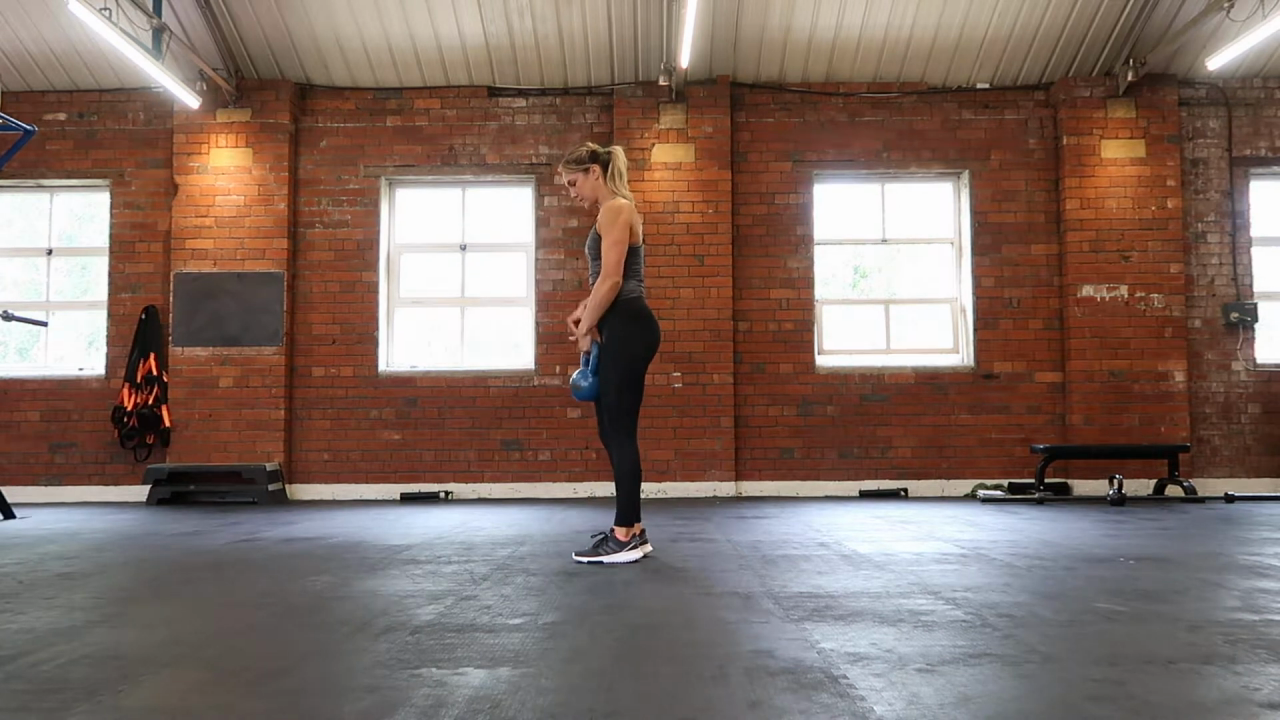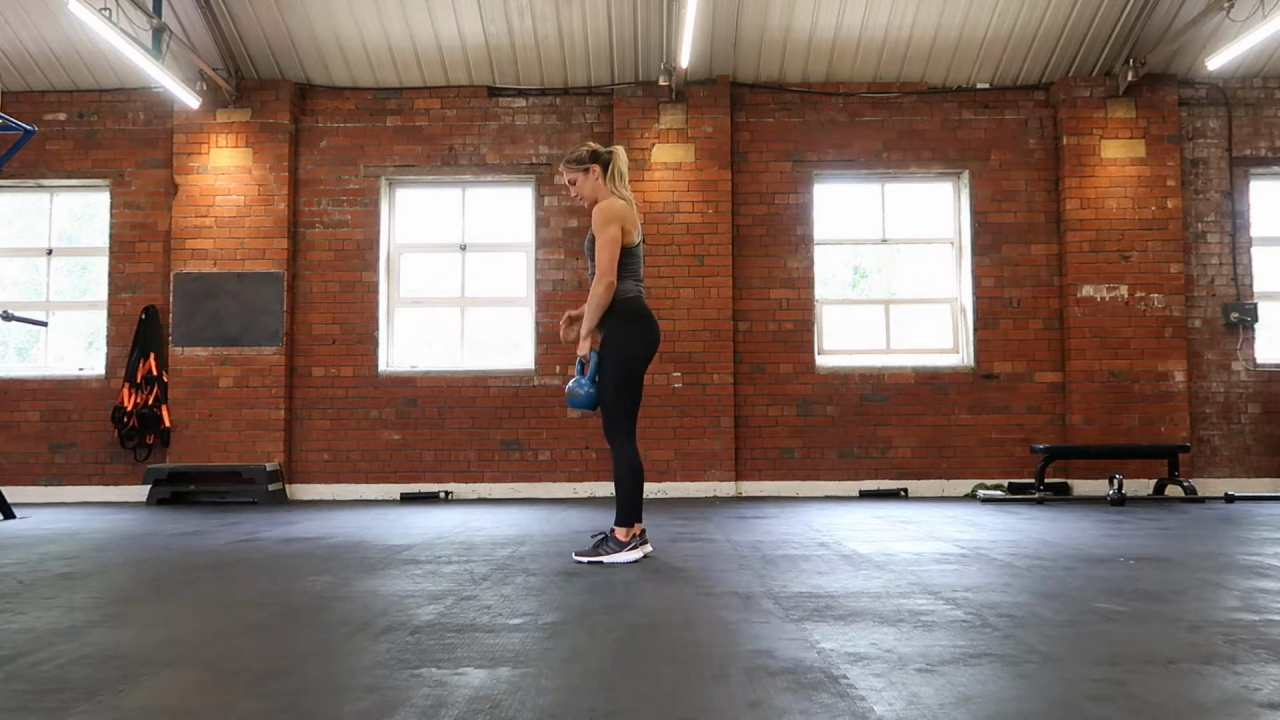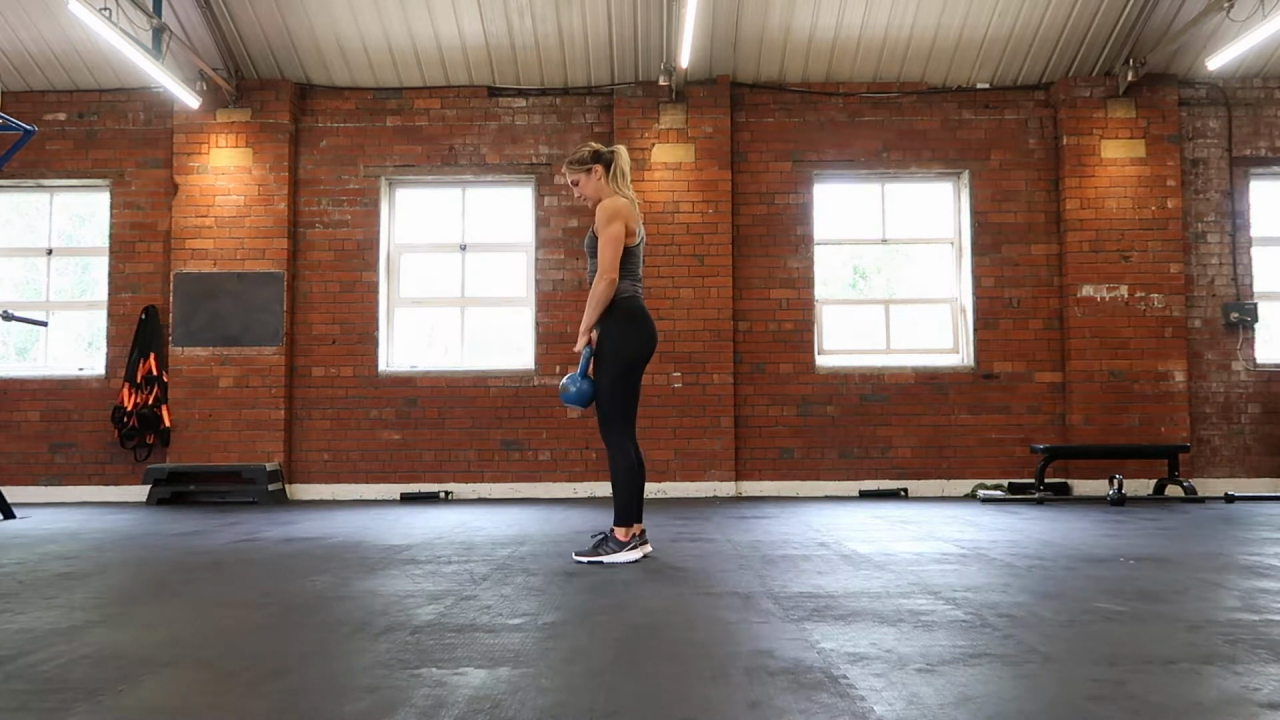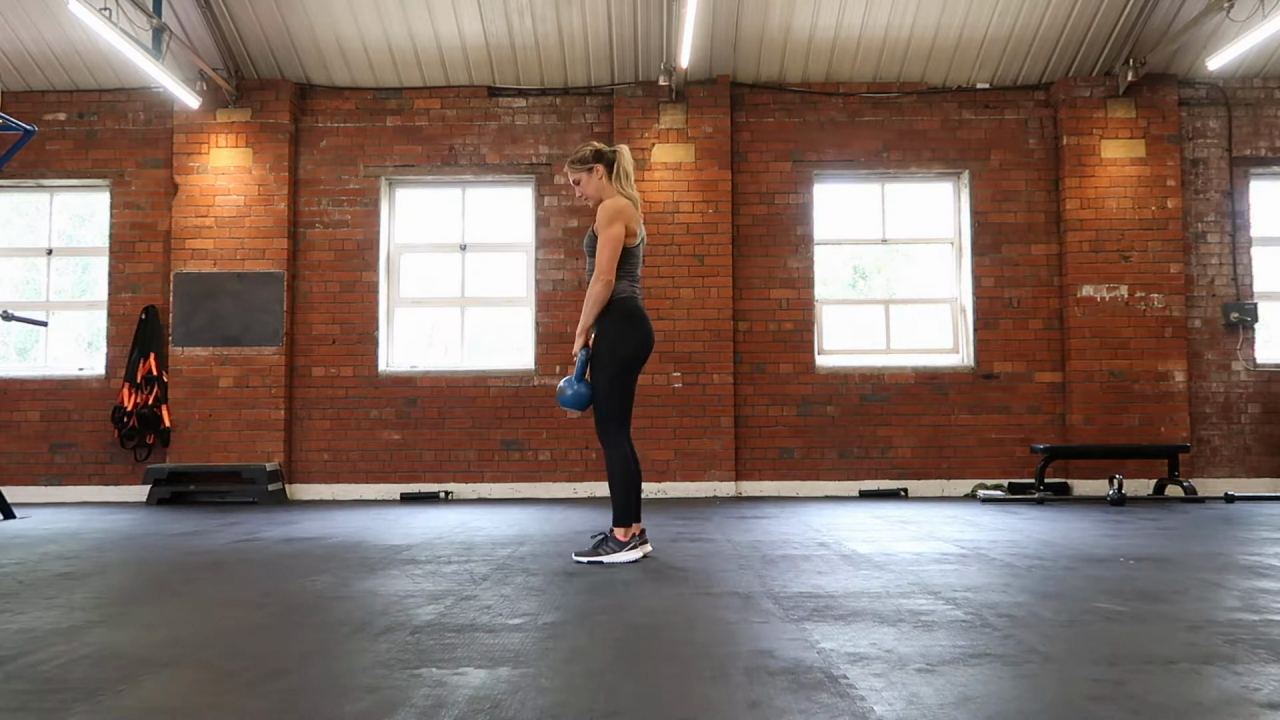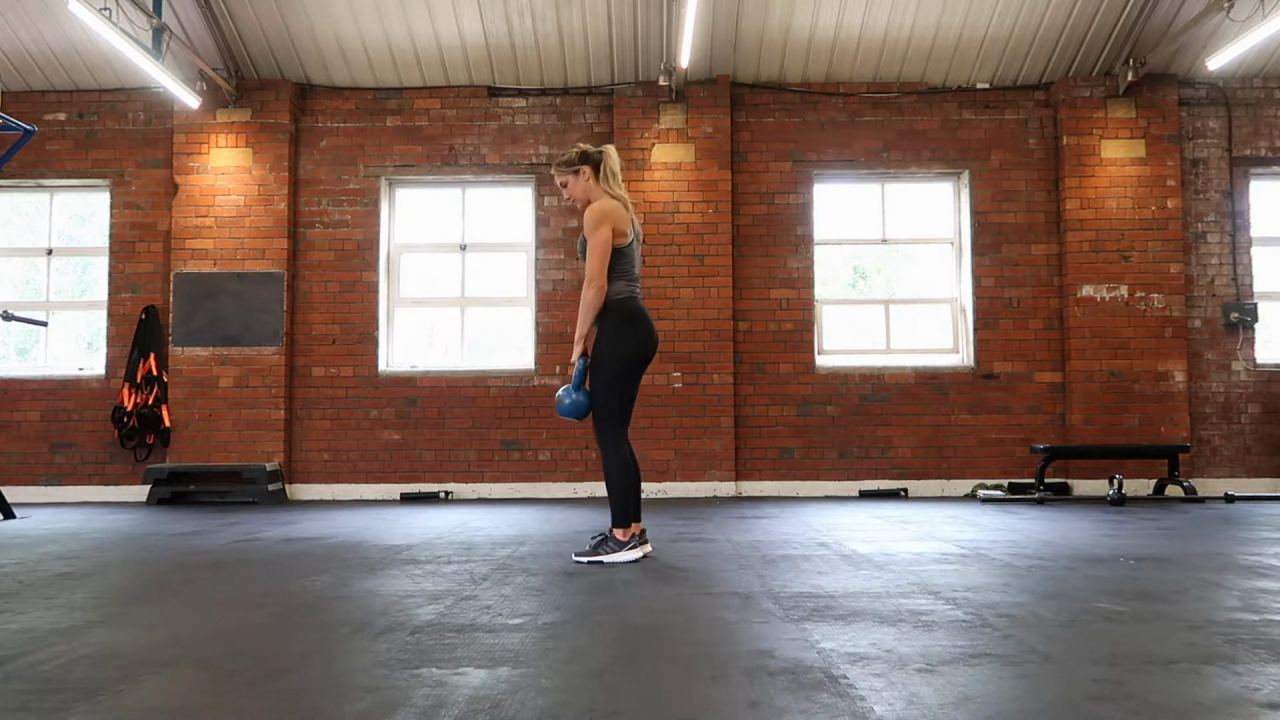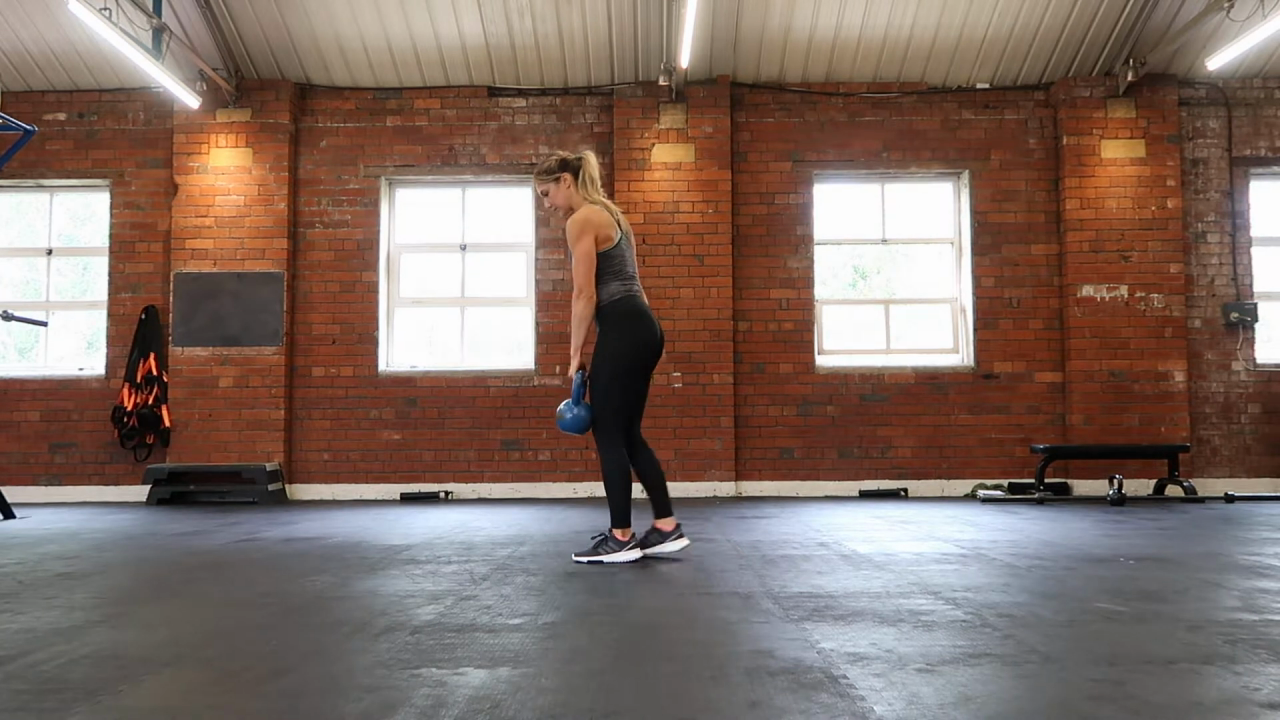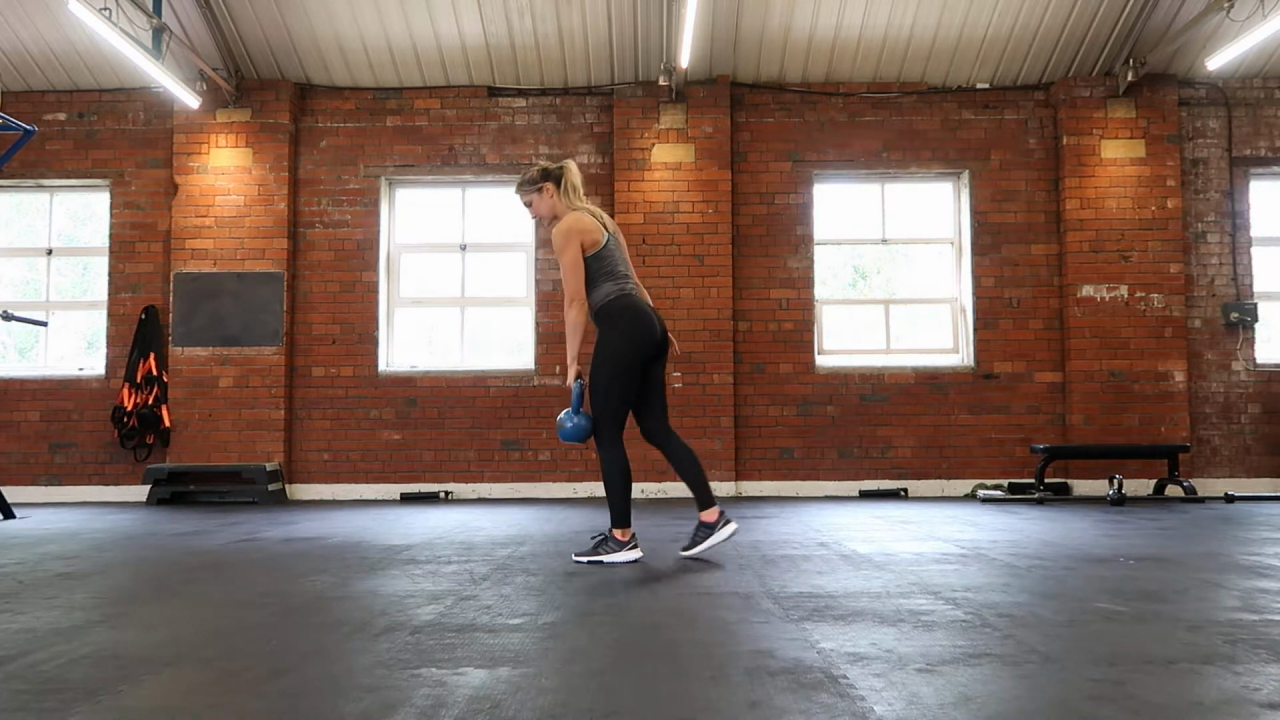
dt=0.2s
person 1, frame 1
left shoulder: (615, 209)
right shoulder: (610, 213)
left elbow: (612, 279)
left wrist: (586, 326)
right wrist: (585, 312)
left hip: (628, 329)
right hip: (622, 329)
left knee: (619, 432)
right knee: (613, 431)
left ankle: (625, 537)
right ankle: (633, 530)
person 1, frame 2
left shoulder: (607, 209)
right shoulder: (619, 210)
left elbow: (606, 280)
left wrist: (587, 333)
right wrist: (584, 315)
left hip: (627, 330)
right hip: (627, 328)
left knee: (619, 433)
right knee: (620, 432)
left ankle: (625, 537)
right ankle: (633, 530)
person 1, frame 3
left shoulder: (611, 208)
right shoulder: (625, 211)
left elbow: (607, 277)
left wrist: (584, 330)
right wrist: (595, 328)
left hip: (623, 329)
right hip: (629, 327)
left knee: (615, 432)
right knee: (620, 432)
left ankle: (624, 538)
right ankle: (633, 531)
person 1, frame 4
left shoulder: (612, 208)
right shoulder: (628, 210)
left elbow: (604, 278)
left wrist: (581, 332)
left hip: (619, 329)
right hip: (629, 327)
left knee: (611, 433)
right knee: (617, 432)
left ankle: (623, 538)
right ankle: (632, 531)
person 1, frame 5
left shoulder: (599, 212)
right shoulder: (622, 211)
left elbow: (596, 285)
left wrist: (579, 340)
left hip: (620, 331)
right hip: (637, 327)
left knee: (608, 433)
right knee: (615, 433)
left ankle: (623, 538)
right ankle: (632, 530)
person 1, frame 6
left shoulder: (580, 221)
right shoulder: (610, 214)
left elbow: (584, 294)
left wrist: (575, 353)
left hip: (623, 331)
right hip: (644, 325)
left knee: (608, 435)
right knee: (627, 432)
left ankle: (622, 538)
right ankle: (667, 525)
person 1, frame 7
left shoulder: (565, 229)
right shoulder: (596, 219)
left elbow: (576, 302)
left wrist: (572, 362)
left hip: (622, 330)
right hip: (646, 323)
left knee: (607, 435)
right knee: (656, 429)
left ankle: (622, 538)
right ankle: (712, 516)
